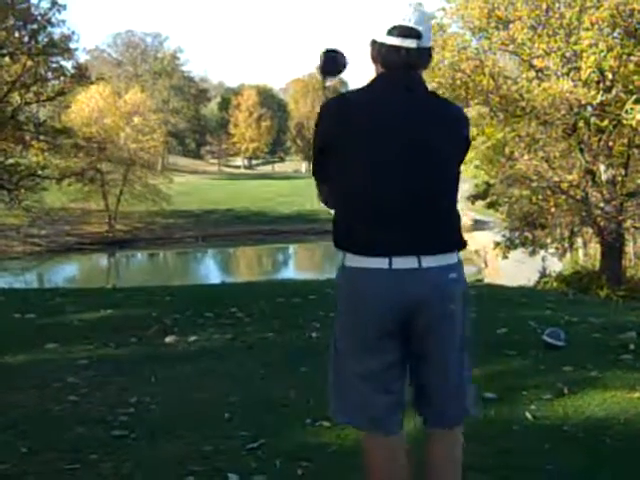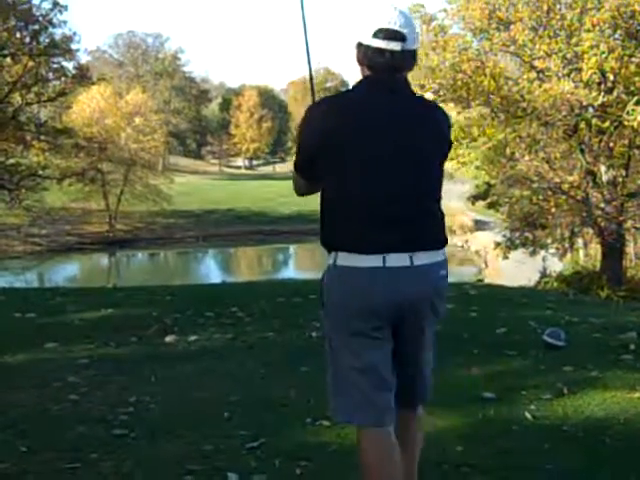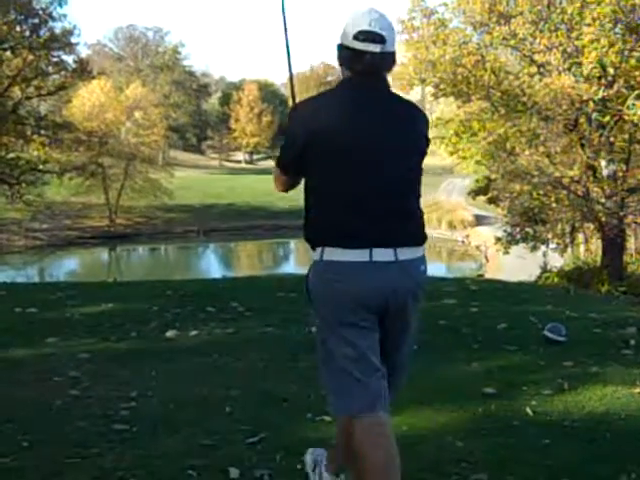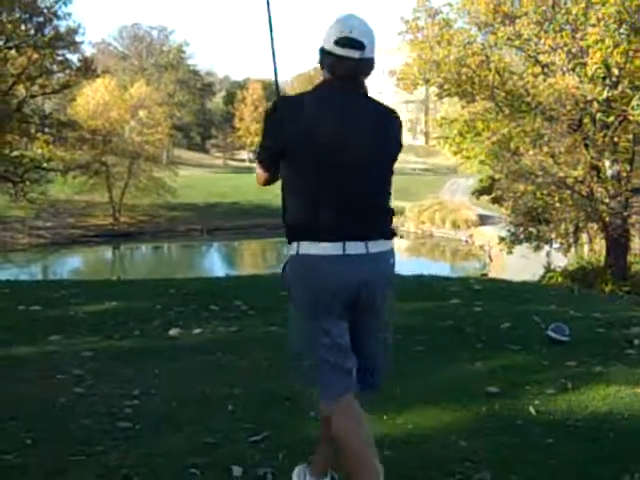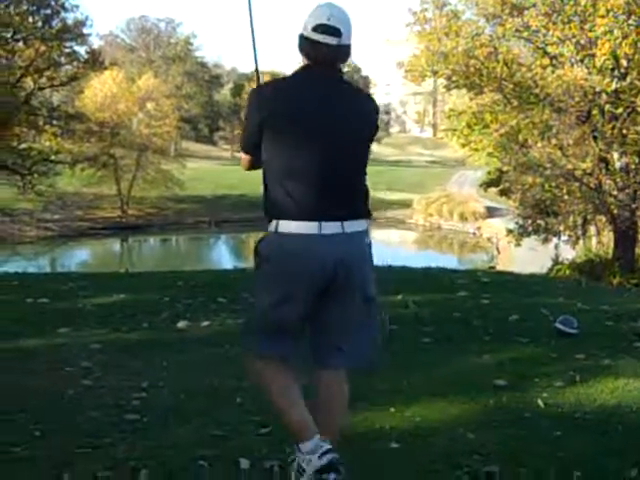
dt=0.2s
person 1, frame 1
left shoulder: (338, 112)
right shoulder: (453, 118)
left elbow: (326, 194)
left hip: (367, 277)
right hip: (439, 275)
left knee: (380, 420)
right knee: (444, 417)
person 1, frame 2
left shoulder: (327, 114)
right shoulder: (436, 120)
left elbow: (303, 187)
left hip: (357, 275)
right hip: (425, 271)
left knee: (374, 415)
right knee: (407, 401)
person 1, frame 3
left shoulder: (310, 114)
right shoulder: (413, 119)
left elbow: (283, 182)
left hip: (342, 269)
right hip: (405, 266)
left knee: (367, 404)
right knee: (365, 386)
person 1, frame 4
left shoulder: (289, 113)
right shoulder: (387, 122)
left elbow: (263, 177)
left hip: (316, 262)
right hip: (375, 260)
left knee: (337, 390)
right knee: (345, 381)
person 1, frame 5
left shoulder: (269, 97)
right shoulder: (364, 107)
left elbow: (248, 161)
left hip: (293, 242)
right hip: (351, 241)
left knee: (267, 356)
right knee: (334, 362)
